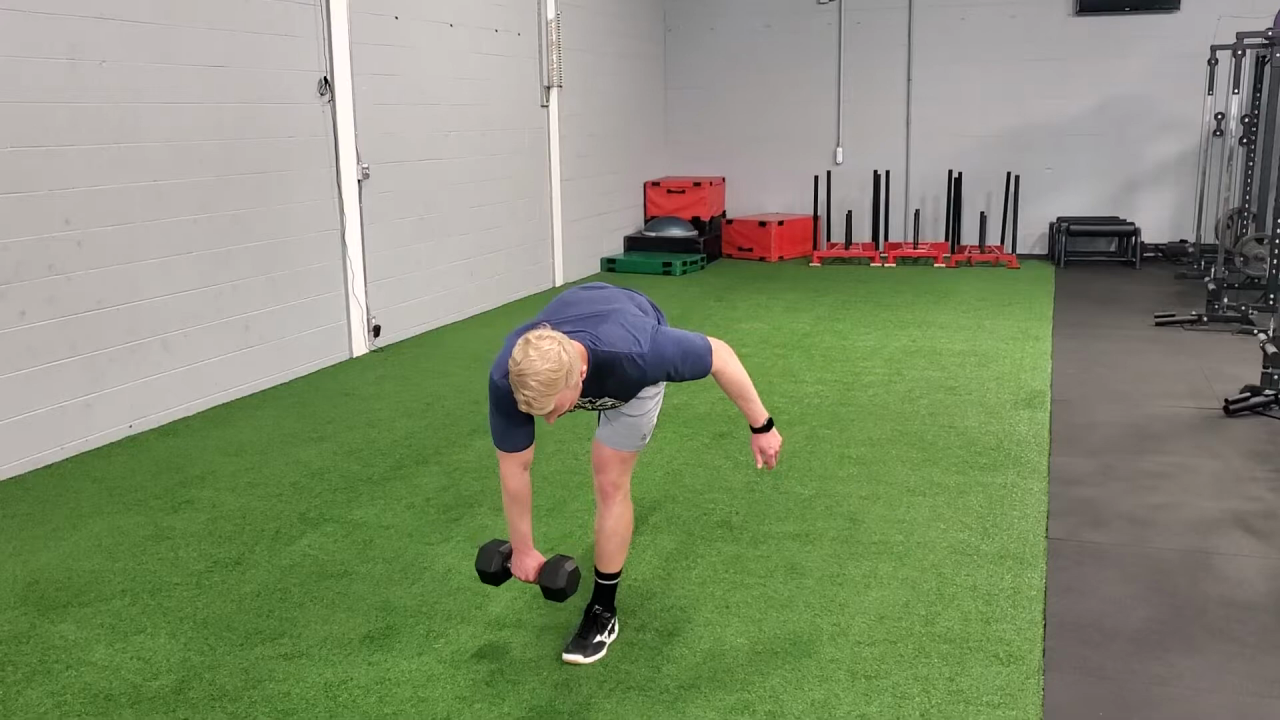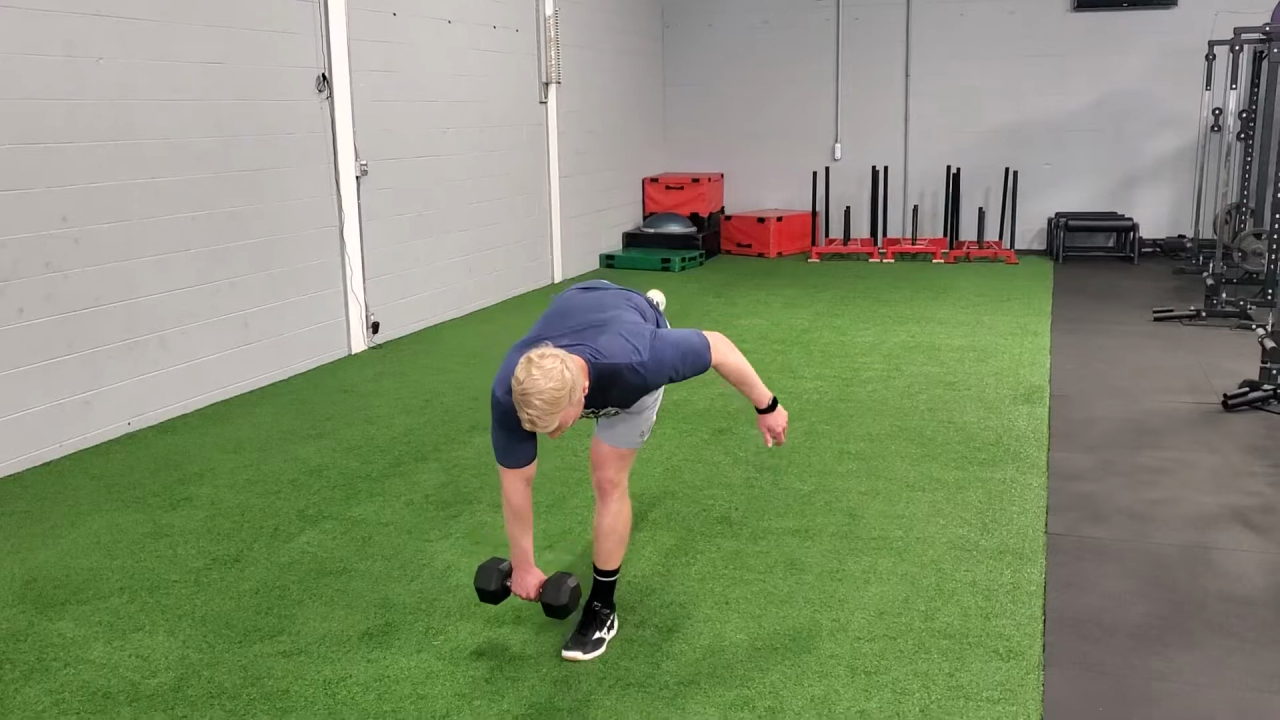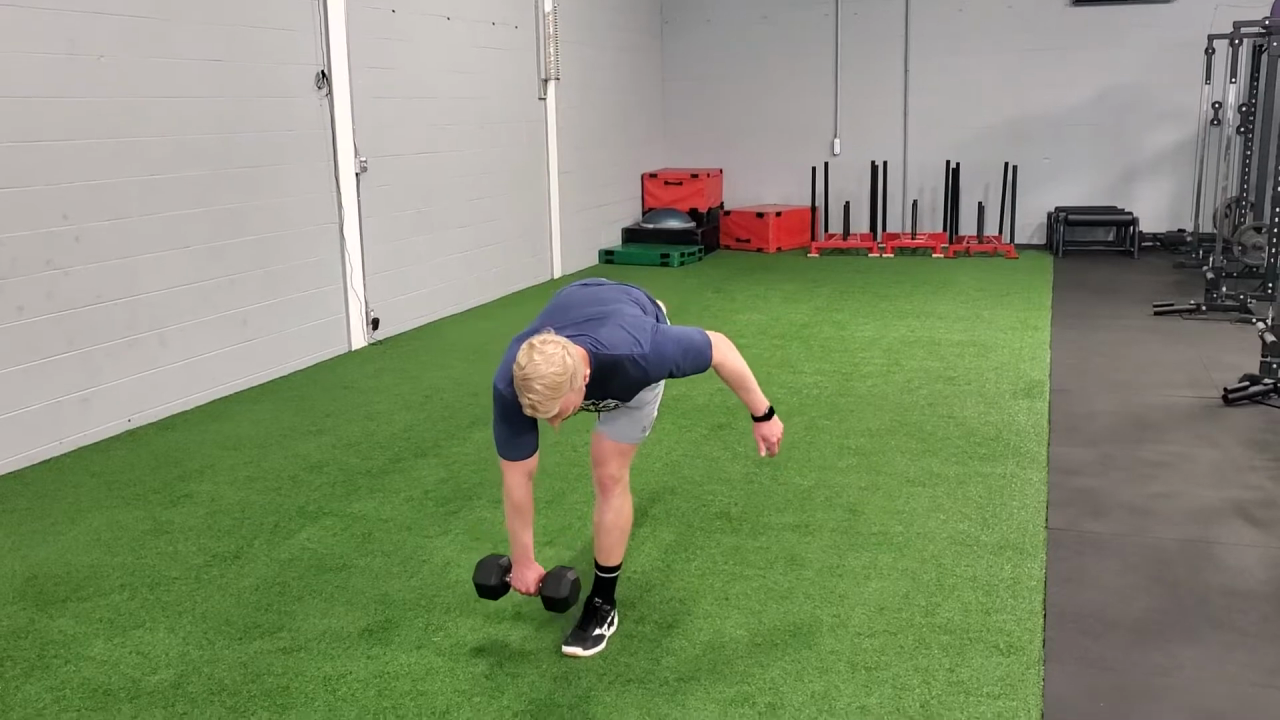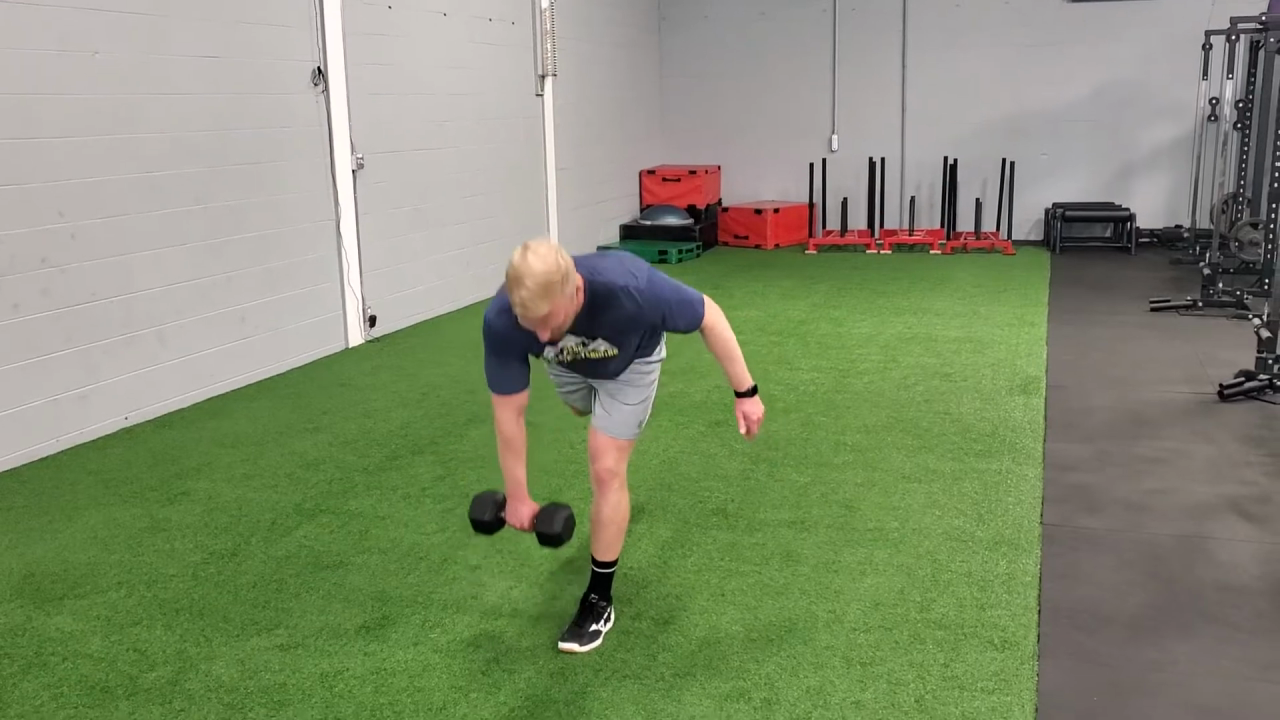
dt=0.3s
person 1, frame 1
left shoulder: (637, 353)
right shoulder: (509, 377)
left elbow: (719, 355)
right elbow: (514, 468)
left wrist: (761, 425)
right wrist: (522, 549)
left hip: (635, 353)
left knee: (609, 480)
left ankle: (603, 610)
person 1, frame 2
left shoulder: (636, 363)
right shoulder: (510, 393)
left elbow: (716, 346)
right elbow: (516, 484)
left wrist: (766, 406)
right wrist: (522, 566)
left knee: (607, 477)
left ankle: (602, 605)
person 1, frame 3
left shoulder: (636, 355)
right shoulder: (513, 384)
left elbow: (718, 347)
right elbow: (517, 477)
left wrist: (762, 414)
right wrist: (522, 561)
left knee: (608, 473)
left ankle: (603, 601)
person 1, frame 4
left shoulder: (631, 289)
right shoulder: (503, 318)
left elbow: (708, 316)
right elbow: (509, 412)
left wrist: (745, 392)
right wrist: (517, 497)
left hip: (631, 360)
left knee: (605, 468)
right knee: (589, 417)
left ankle: (599, 599)
